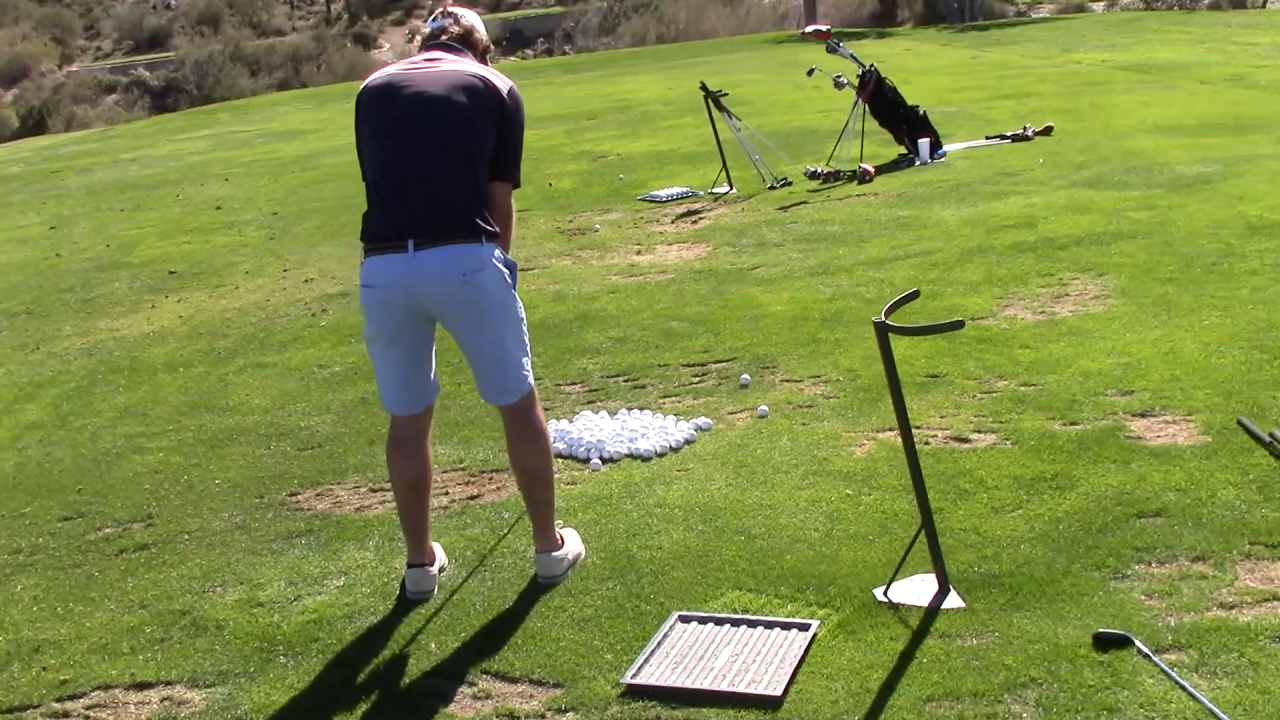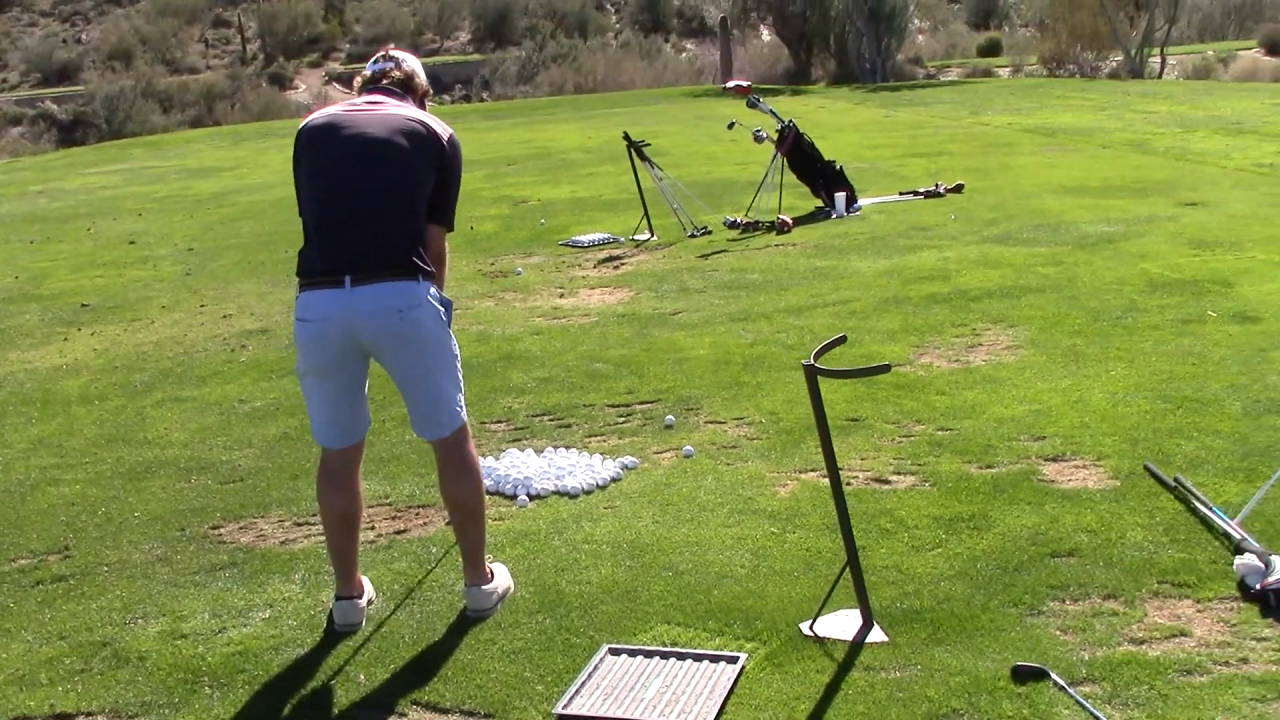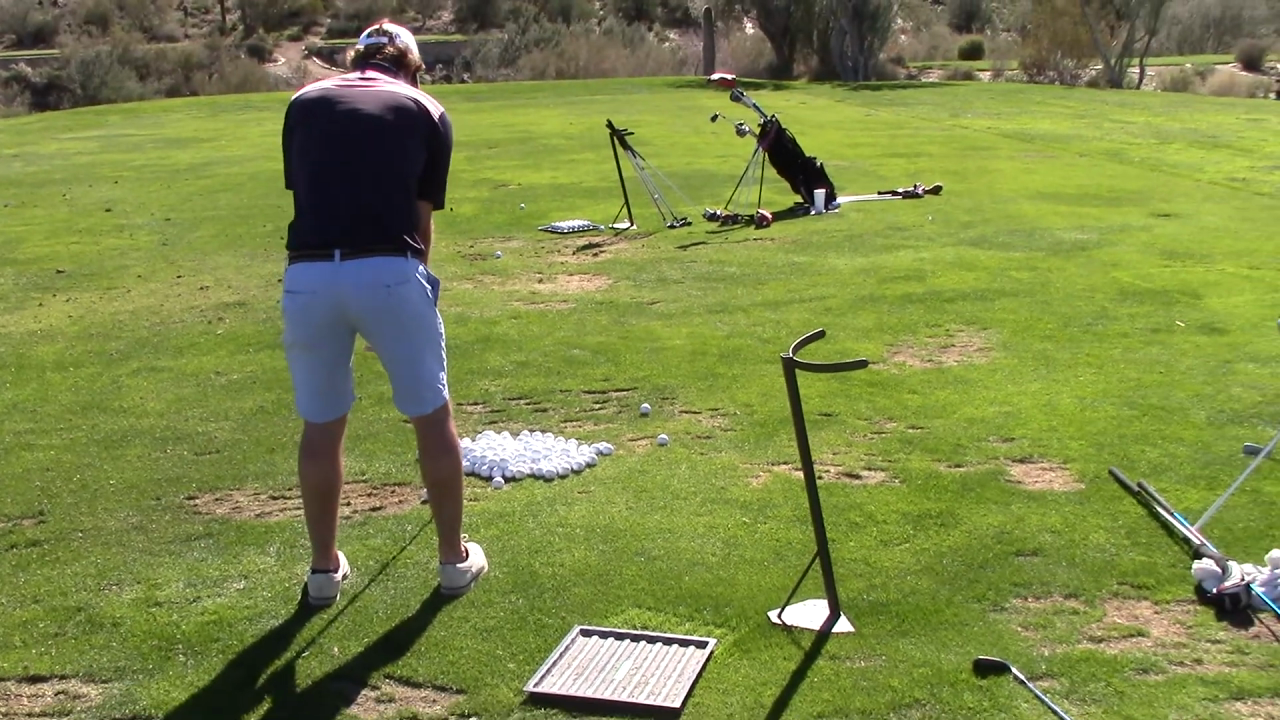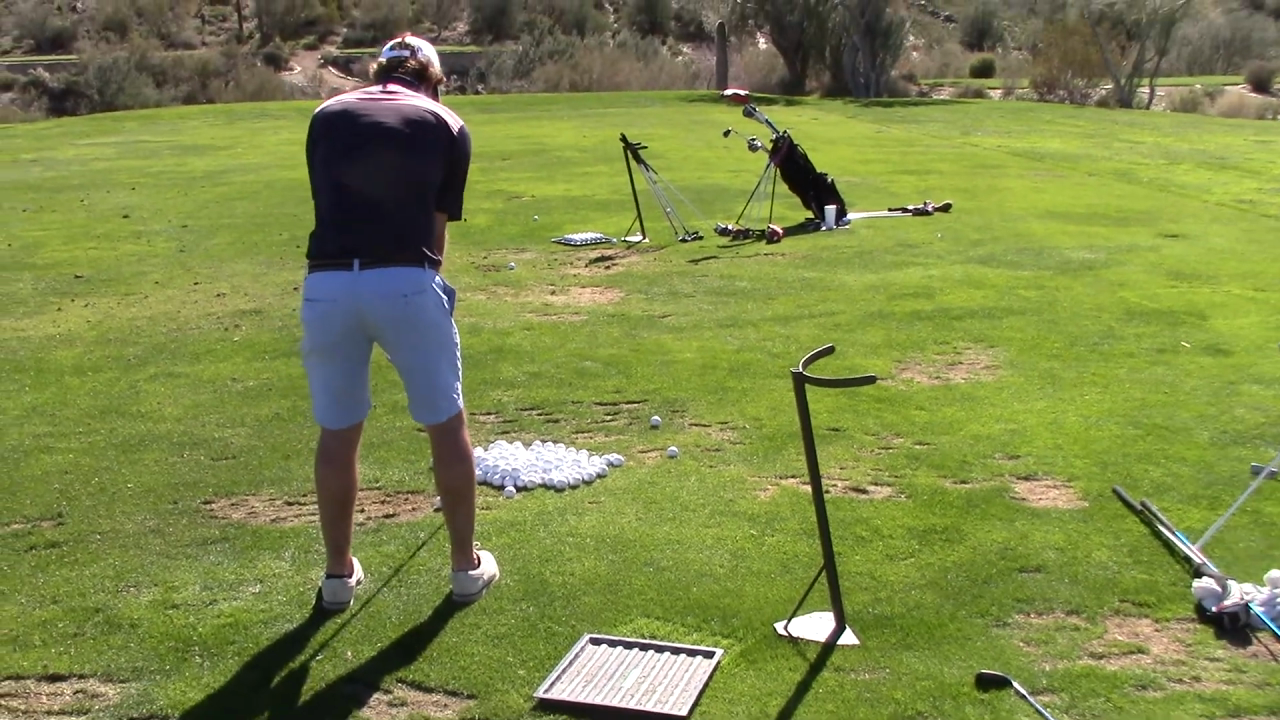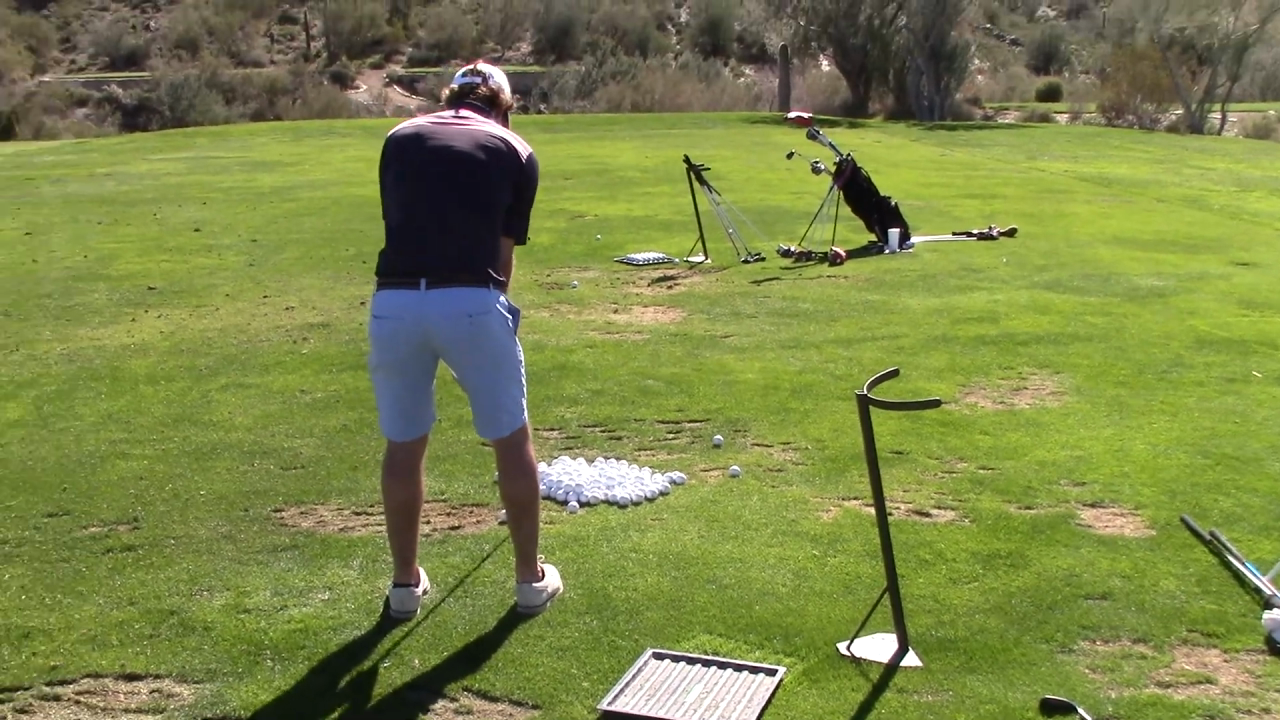
dt=0.2s
person 1, frame 1
left shoulder: (373, 88)
right shoulder: (497, 88)
right elbow: (500, 199)
right wrist: (495, 257)
left hip: (384, 267)
right hip: (466, 260)
left knee: (406, 420)
right knee: (518, 404)
left ankle: (420, 562)
right ankle: (549, 546)
person 1, frame 2
left shoulder: (312, 127)
right shoulder: (435, 133)
right wrist: (432, 298)
left hip: (320, 301)
right hip: (401, 297)
left knee: (338, 453)
right knee: (451, 439)
left ankle: (349, 593)
right ankle: (479, 579)
person 1, frame 3
left shoulder: (304, 101)
right shoulder: (427, 111)
left hip: (308, 275)
right hip: (388, 273)
left knee: (320, 426)
right knee: (431, 416)
left ankle: (324, 566)
right ankle: (454, 556)
person 1, frame 4
left shoulder: (328, 114)
right shoulder: (447, 125)
left hip: (328, 283)
right hip: (406, 283)
left knee: (337, 433)
right knee: (447, 425)
left ankle: (339, 572)
right ankle: (466, 564)
person 1, frame 5
left shoulder: (400, 137)
right shoulder: (516, 151)
left hip: (395, 301)
right hip: (471, 301)
left knee: (403, 445)
right knee: (511, 440)
left ankle: (405, 581)
right ankle: (530, 576)
